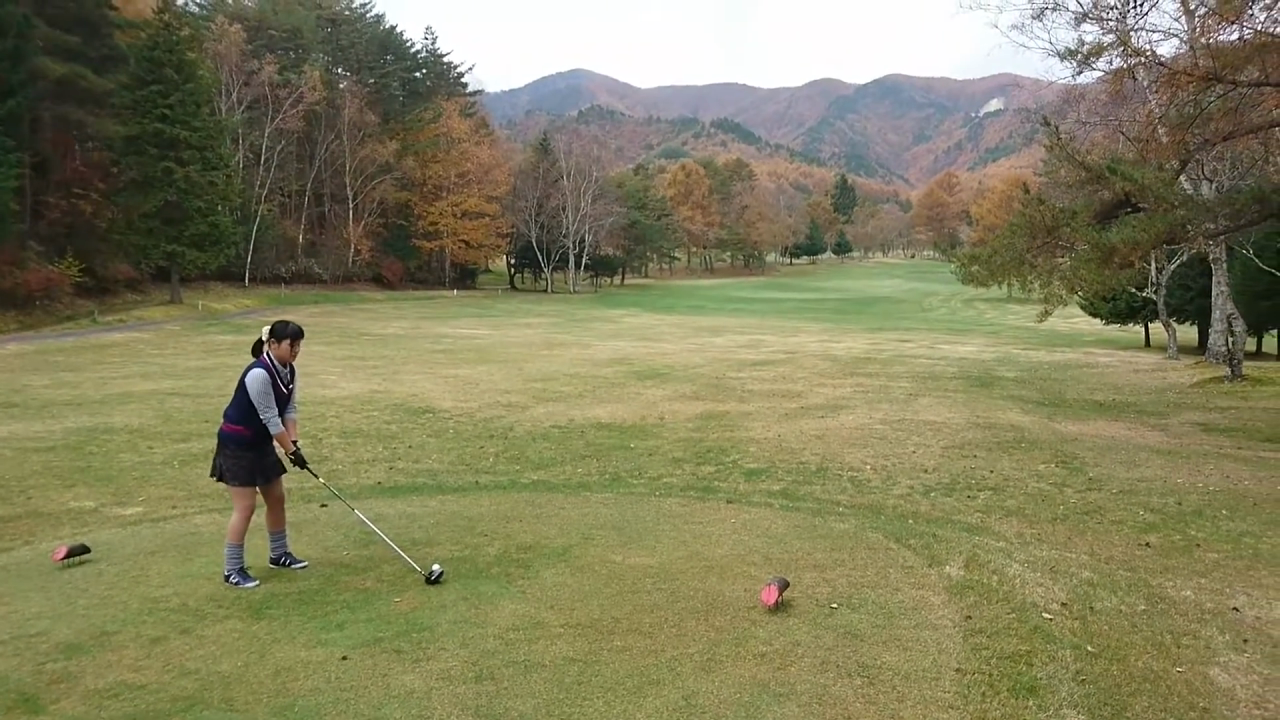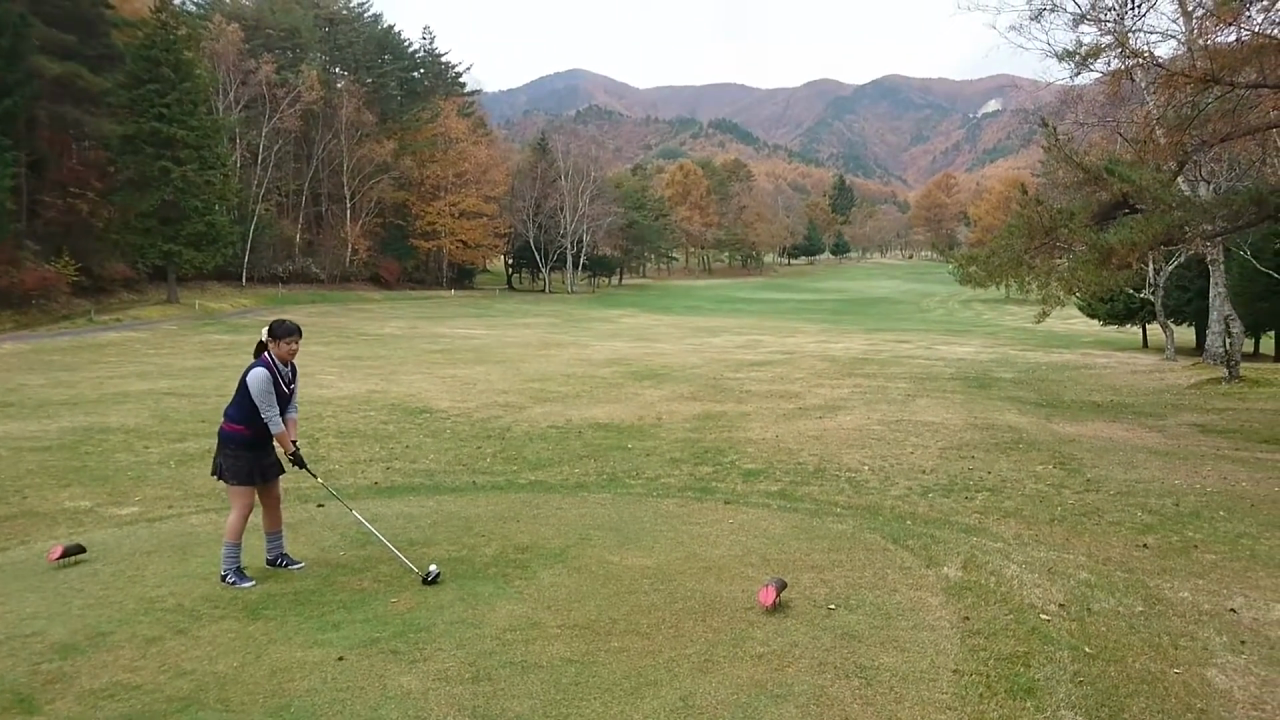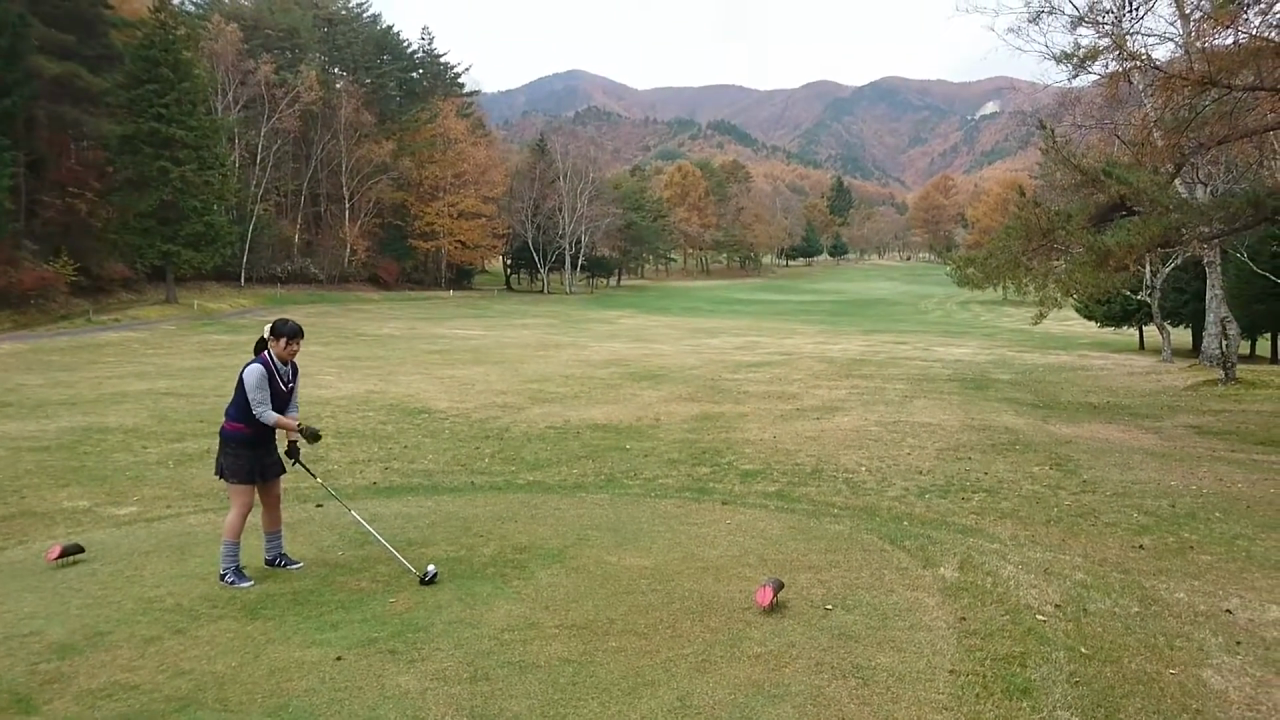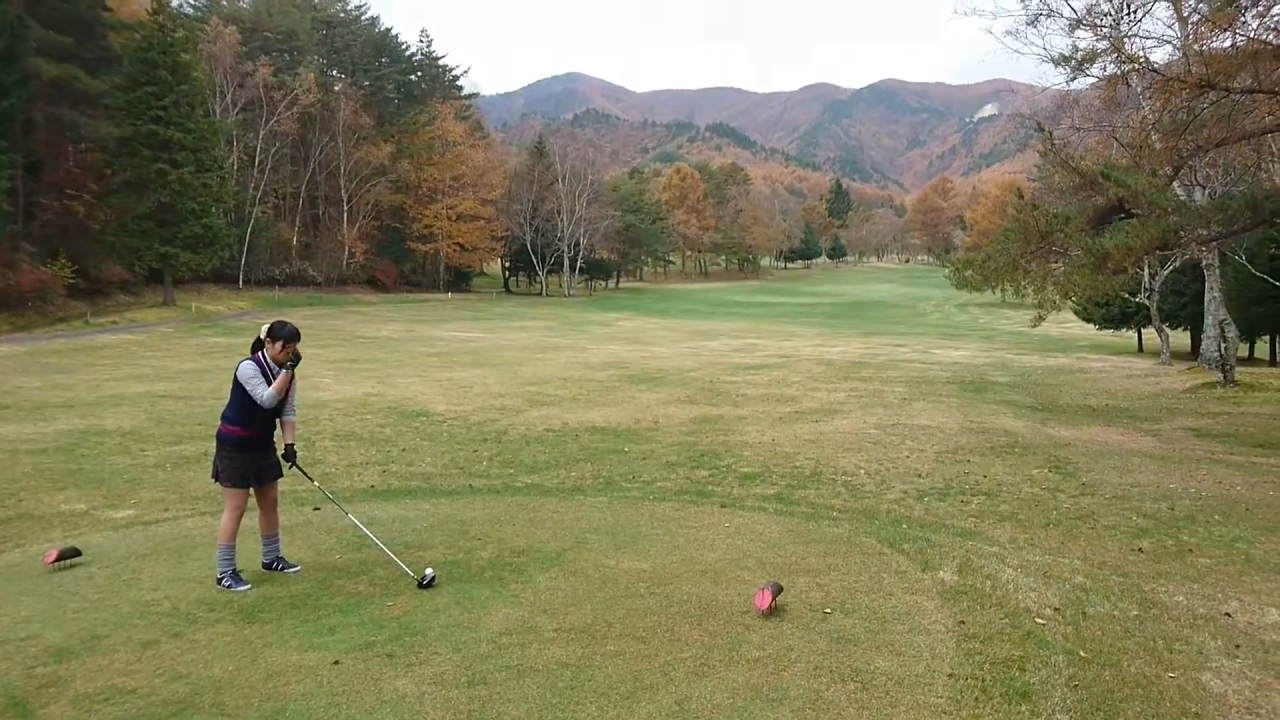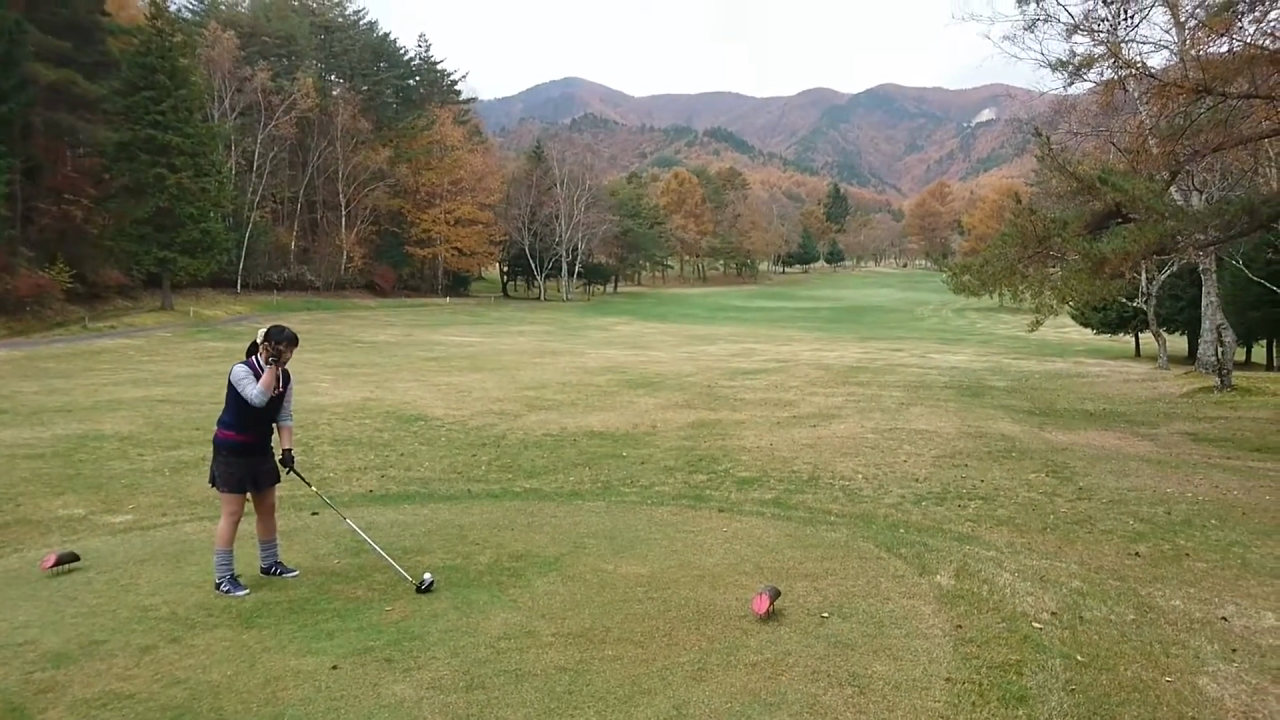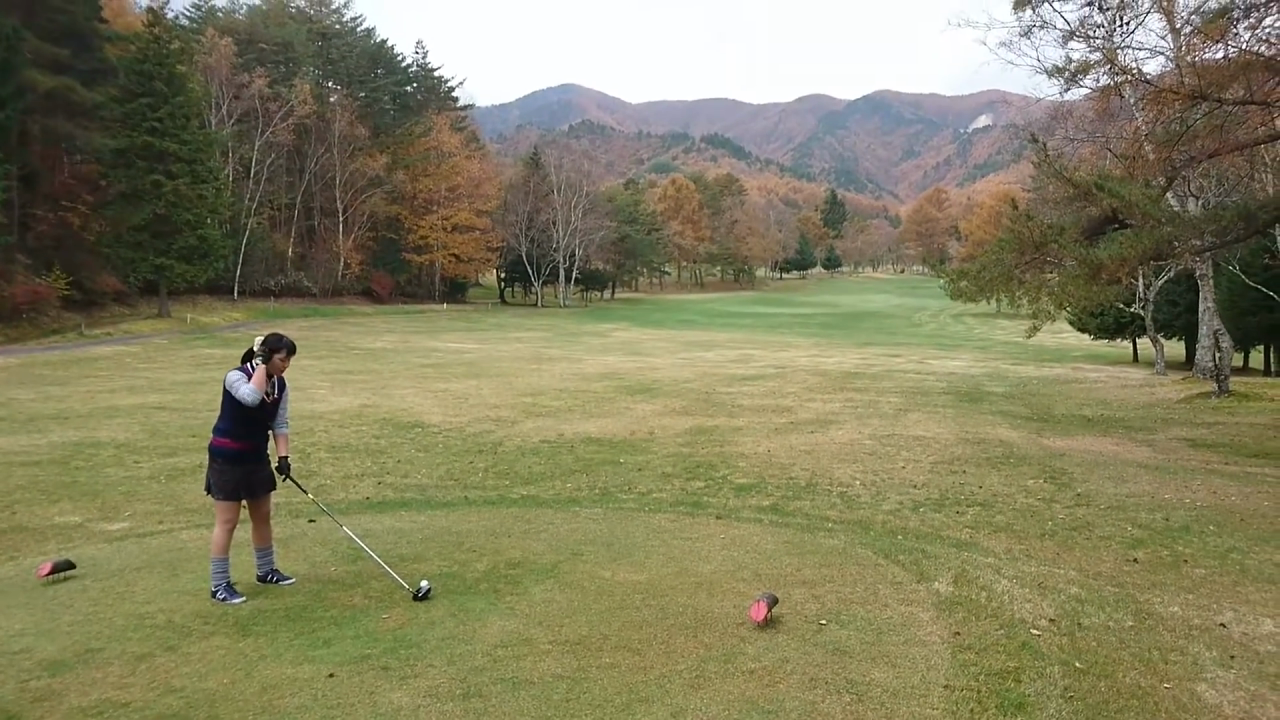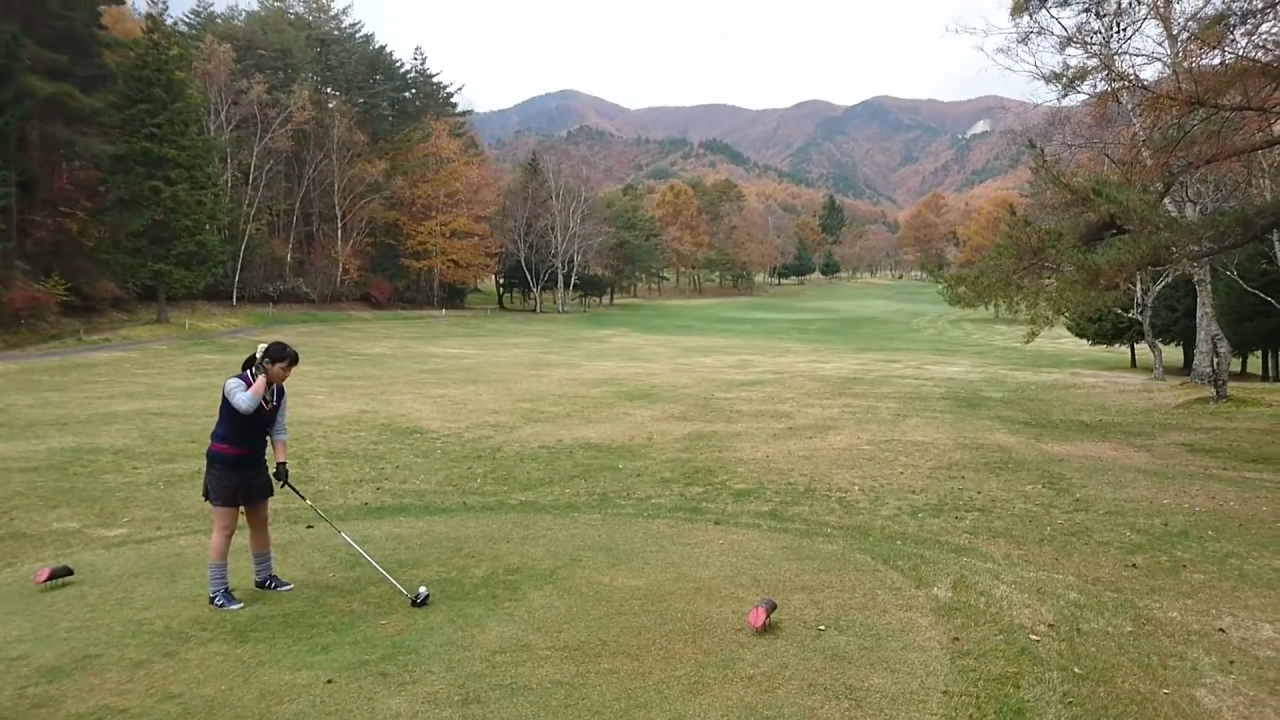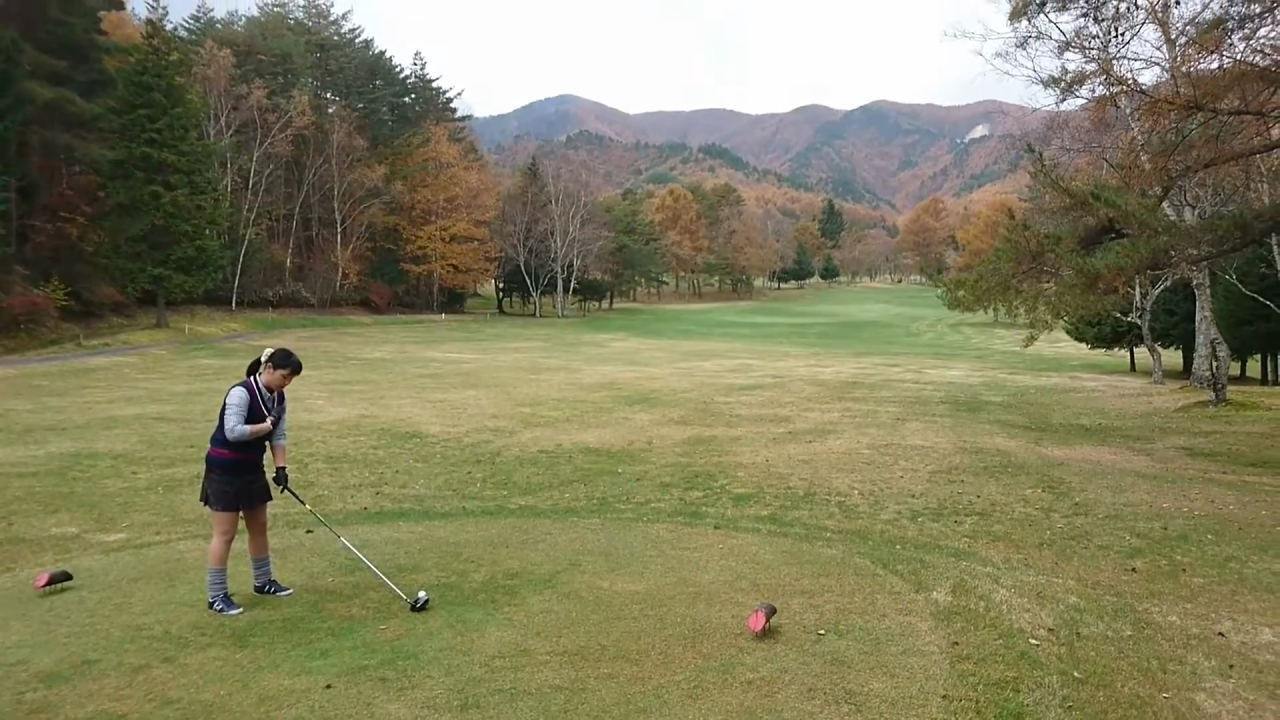
dt=0.2s
person 1, frame 1
left shoulder: (289, 371)
right shoulder: (259, 374)
left elbow: (289, 410)
right elbow: (270, 418)
left wrist: (294, 443)
right wrist: (291, 451)
left hip: (261, 443)
right hip: (237, 444)
left knee: (277, 499)
right knee: (245, 508)
left ankle: (279, 554)
right ankle: (232, 570)
person 1, frame 2
left shoulder: (290, 370)
right shoulder: (260, 373)
left elbow: (289, 409)
right elbow: (271, 418)
left wrist: (293, 444)
right wrist: (291, 451)
left hip: (261, 442)
right hip: (237, 443)
left knee: (273, 500)
right knee: (243, 507)
left ankle: (275, 555)
right ankle: (229, 569)
person 1, frame 3
left shoulder: (291, 370)
right shoulder: (256, 370)
left elbow: (290, 407)
right elbow: (263, 414)
left wrist: (293, 441)
right wrist: (300, 429)
left hip: (264, 441)
right hip: (238, 442)
left knee: (273, 499)
right knee: (242, 505)
left ankle: (274, 555)
right ankle: (228, 569)
person 1, frame 4
left shoulder: (285, 370)
right shoulder: (248, 367)
left elbow: (288, 411)
right elbow: (267, 400)
left wrist: (289, 444)
right wrist: (286, 369)
left hip: (263, 444)
right hip: (235, 445)
left knee: (269, 502)
right knee: (235, 509)
left ankle: (271, 558)
right ankle: (225, 572)
person 1, frame 5
left shoulder: (284, 377)
right shoulder: (241, 370)
left elbow: (284, 416)
right elbow: (258, 398)
left wrist: (287, 449)
right wrist: (271, 364)
left hip: (261, 449)
right hip: (232, 450)
left knee: (267, 508)
right knee: (232, 514)
left ankle: (270, 563)
right ankle: (223, 577)
person 1, frame 6
left shoulder: (280, 385)
right shoulder: (236, 376)
left elbow: (280, 423)
right elbow: (251, 397)
left wrist: (283, 456)
right wrist: (261, 366)
left hip: (256, 456)
right hip: (227, 458)
left knee: (263, 516)
right knee: (227, 522)
left ankle: (266, 571)
right ankle: (219, 585)
person 1, frame 7
left shoulder: (278, 392)
right shoulder: (236, 383)
left elbow: (278, 429)
right elbow: (246, 406)
left wrist: (281, 462)
right wrist: (261, 377)
left hip: (254, 463)
right hip: (225, 464)
left knee: (260, 522)
right knee: (225, 528)
left ankle: (264, 577)
right ankle: (217, 591)
person 1, frame 8
left shoulder: (278, 397)
right shoulder: (240, 393)
left elbow: (279, 435)
right elbow: (234, 433)
left wrist: (280, 466)
right wrist: (268, 424)
left hip: (252, 467)
right hip: (224, 469)
left knee: (259, 526)
right knee: (225, 533)
left ankle: (263, 581)
right ankle: (216, 596)
